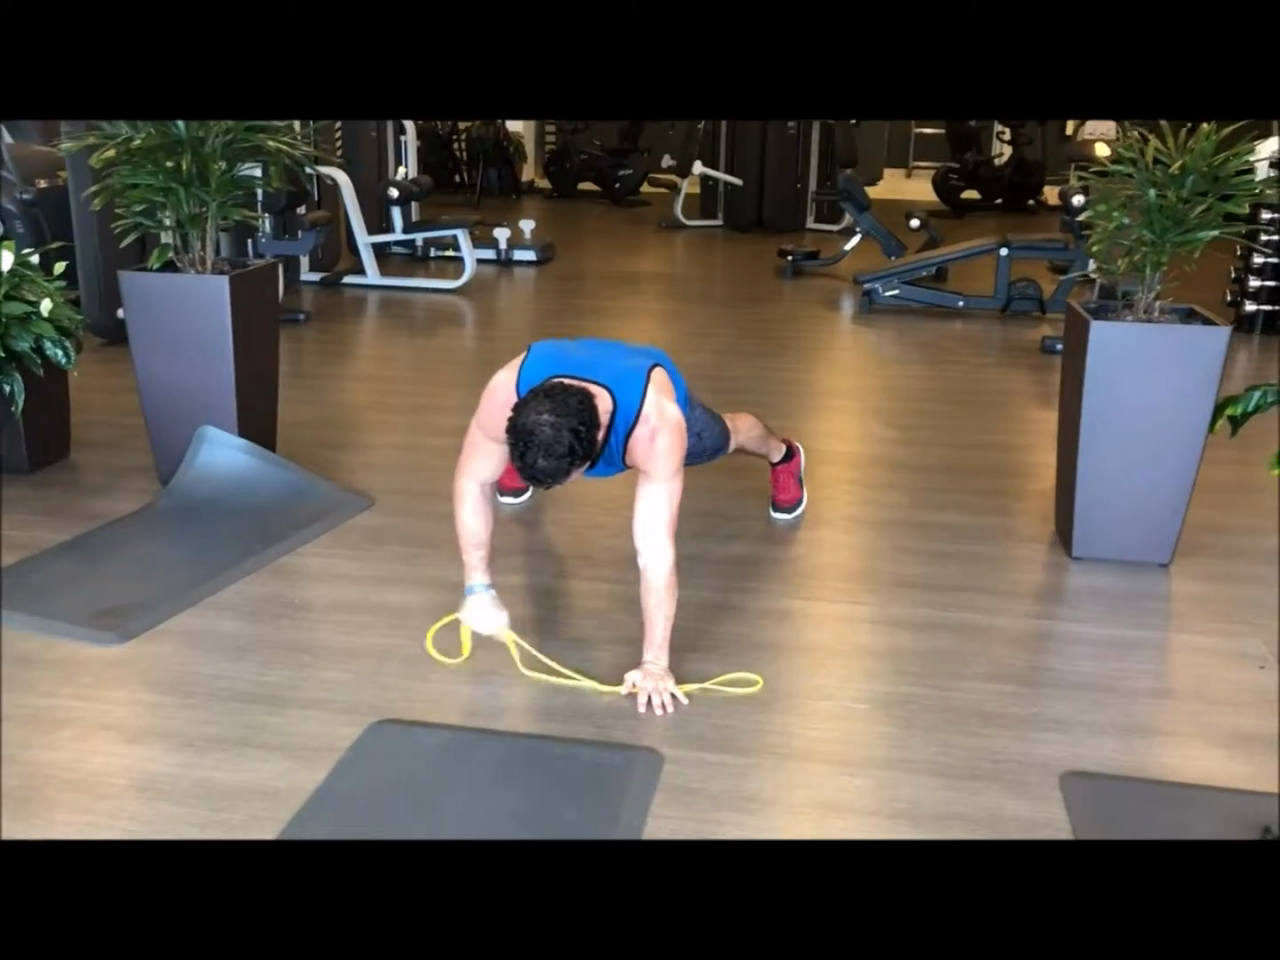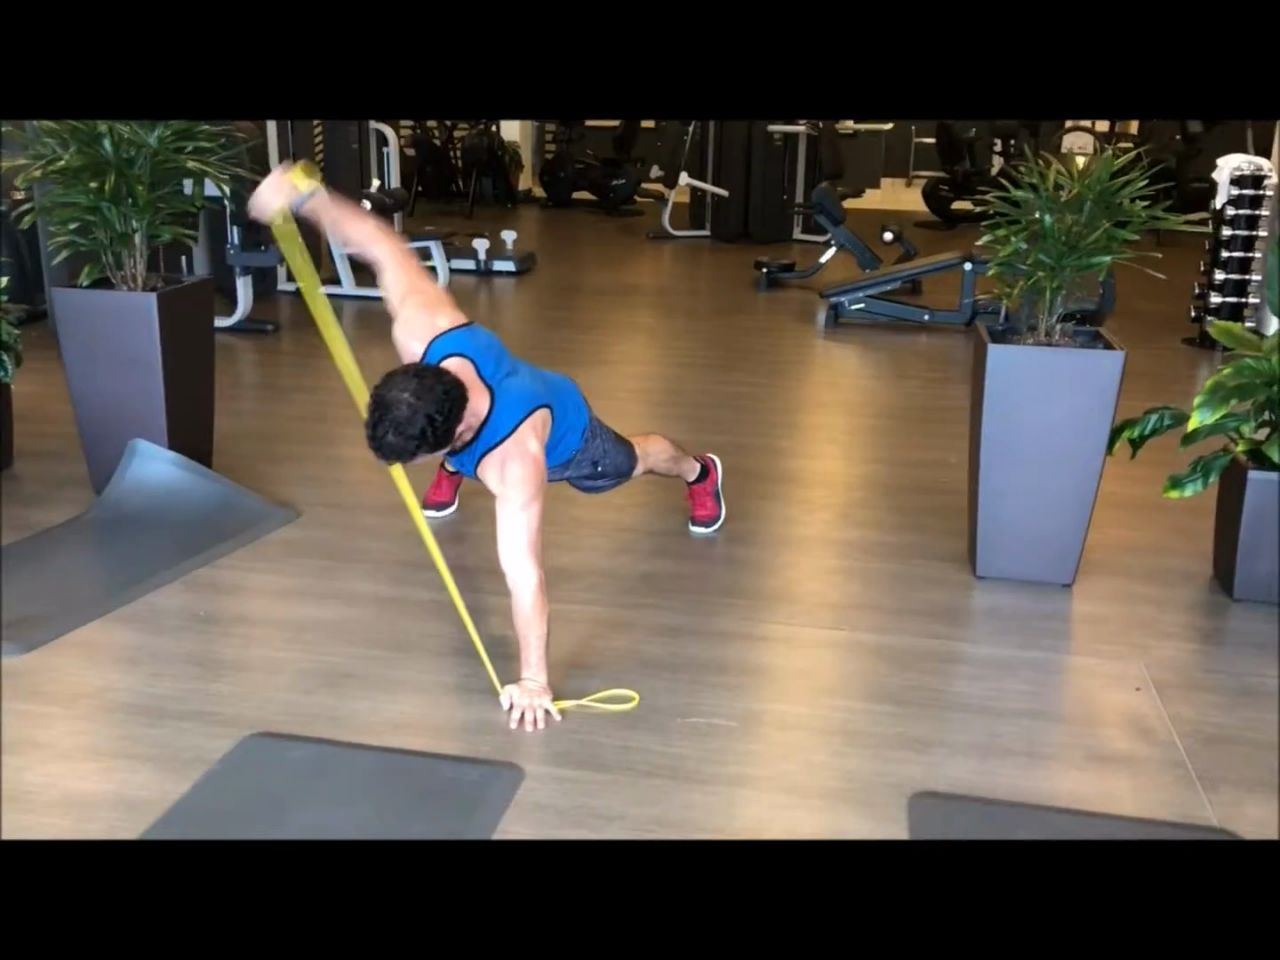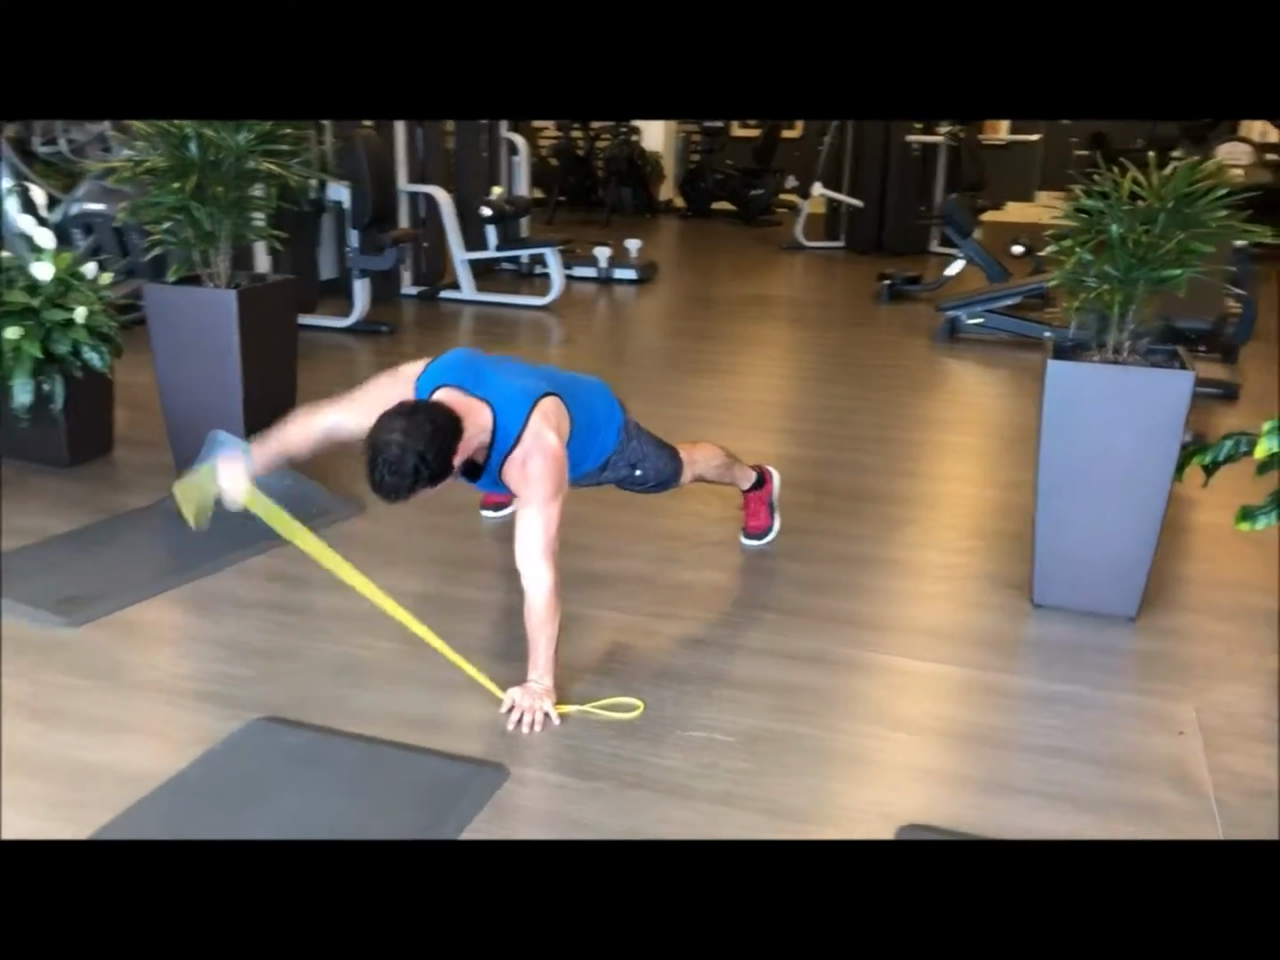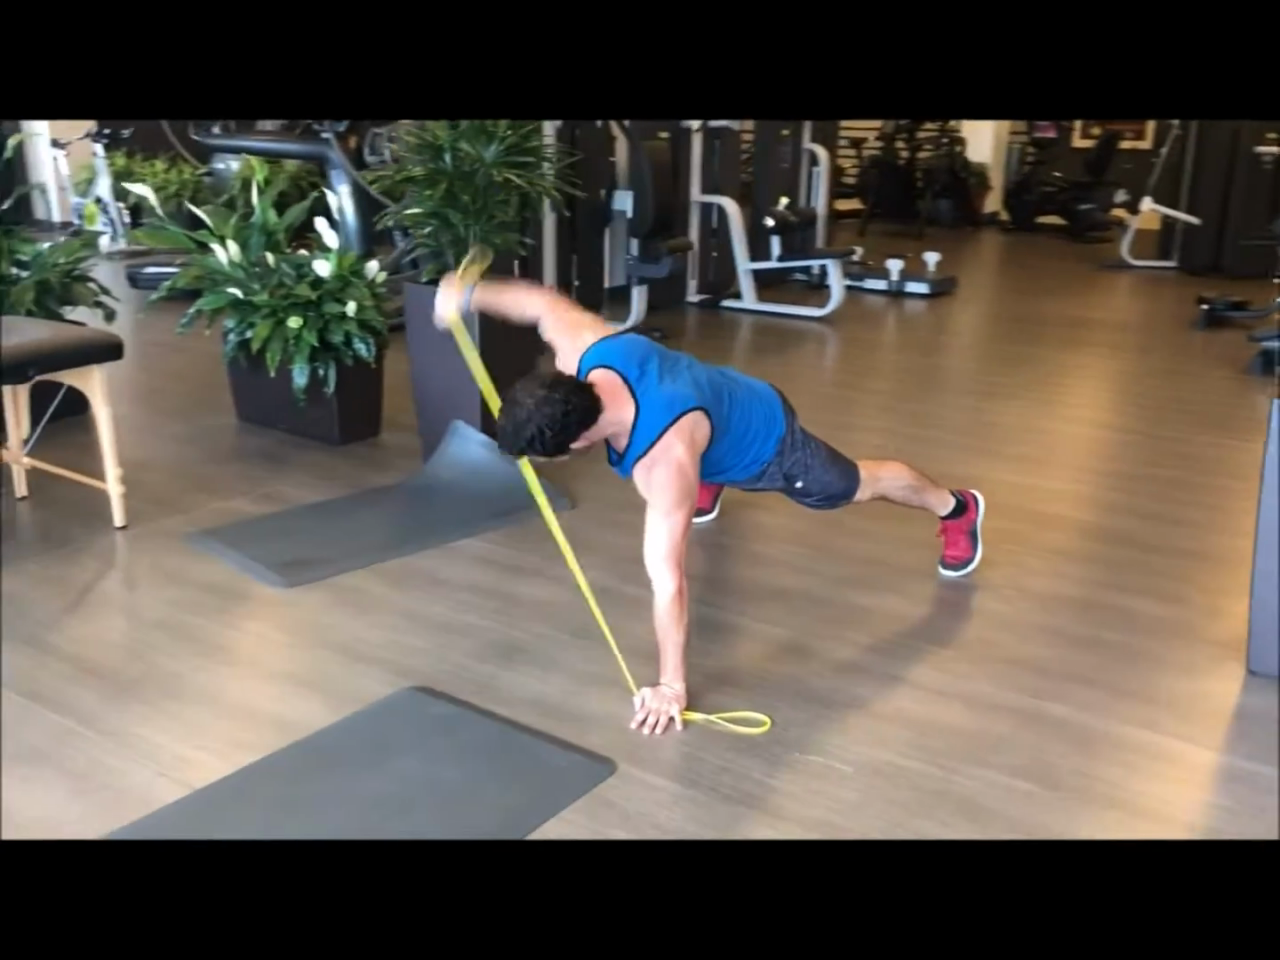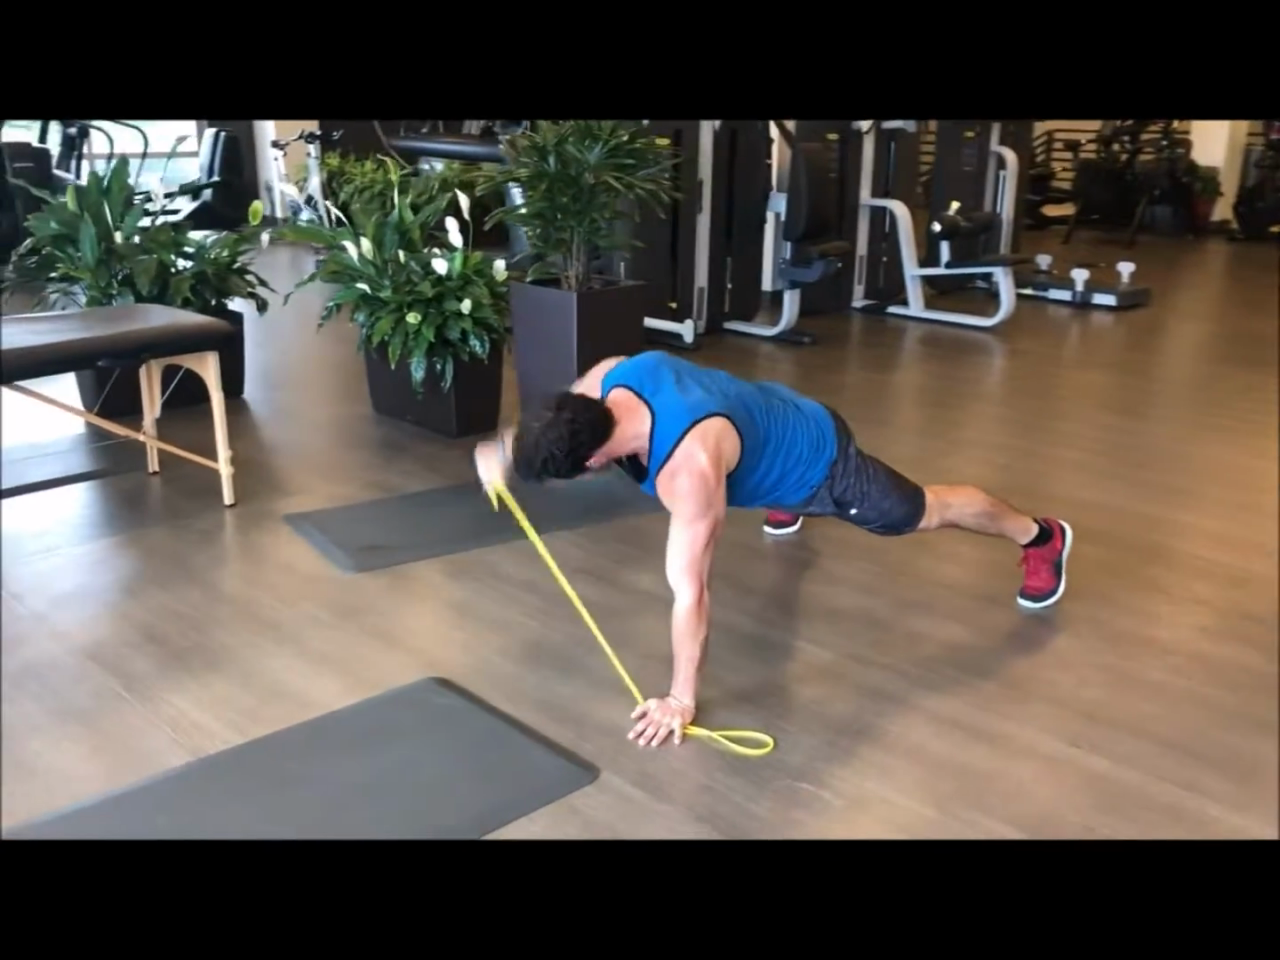
dt=1s
person 1, frame 1
left shoulder: (657, 426)
right shoulder: (509, 394)
left elbow: (654, 550)
right elbow: (473, 482)
left wrist: (655, 664)
right wrist: (478, 587)
left hip: (646, 404)
left knee: (726, 441)
right knee: (535, 472)
left ankle: (782, 455)
right ankle: (522, 472)
person 1, frame 2
left shoulder: (510, 460)
right shoulder: (436, 340)
left elbow: (522, 576)
right elbow: (385, 250)
left wrist: (535, 684)
right wrist: (305, 196)
left hip: (567, 443)
left knee: (630, 464)
right knee: (453, 466)
left ankle: (697, 472)
right ankle: (452, 477)
person 1, frame 3
left shoulder: (532, 455)
right shoulder: (425, 382)
left elbow: (538, 573)
right elbow: (323, 419)
left wrist: (539, 683)
right wrist: (249, 464)
left hip: (603, 437)
right hip: (554, 400)
left knee: (676, 467)
right knee: (505, 485)
left ankle: (754, 481)
right ankle: (505, 485)
person 1, frame 4
left shoulder: (661, 458)
right shoulder: (588, 363)
left elbow: (668, 579)
right elbow: (544, 305)
left wrist: (670, 683)
right wrist: (470, 296)
left hip: (769, 447)
right hip: (727, 408)
left knee: (858, 486)
left ankle: (956, 510)
right ankle: (706, 490)
person 1, frame 5
left shoulder: (685, 470)
right shoulder: (612, 378)
left elbow: (689, 592)
right elbow: (558, 412)
left wrist: (681, 700)
right wrist: (502, 449)
left hip: (821, 467)
right hip: (784, 415)
left knee: (926, 511)
left ankle: (1040, 537)
right ankle: (787, 506)
